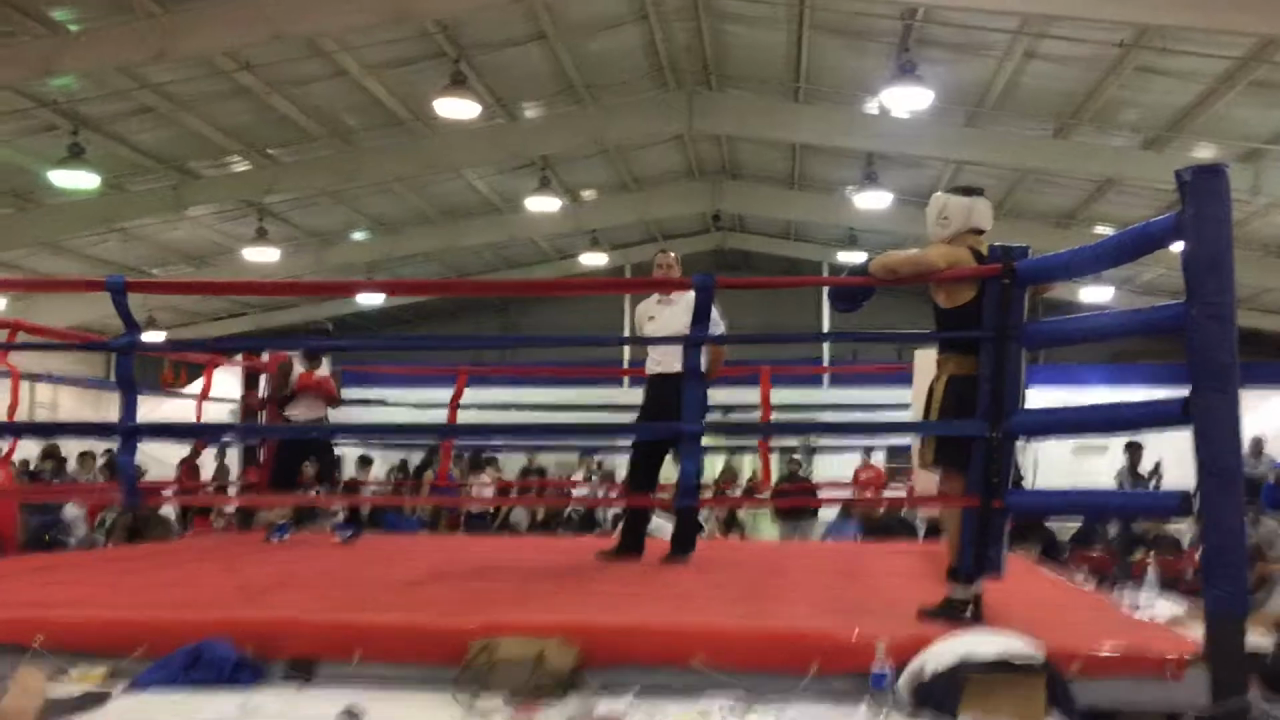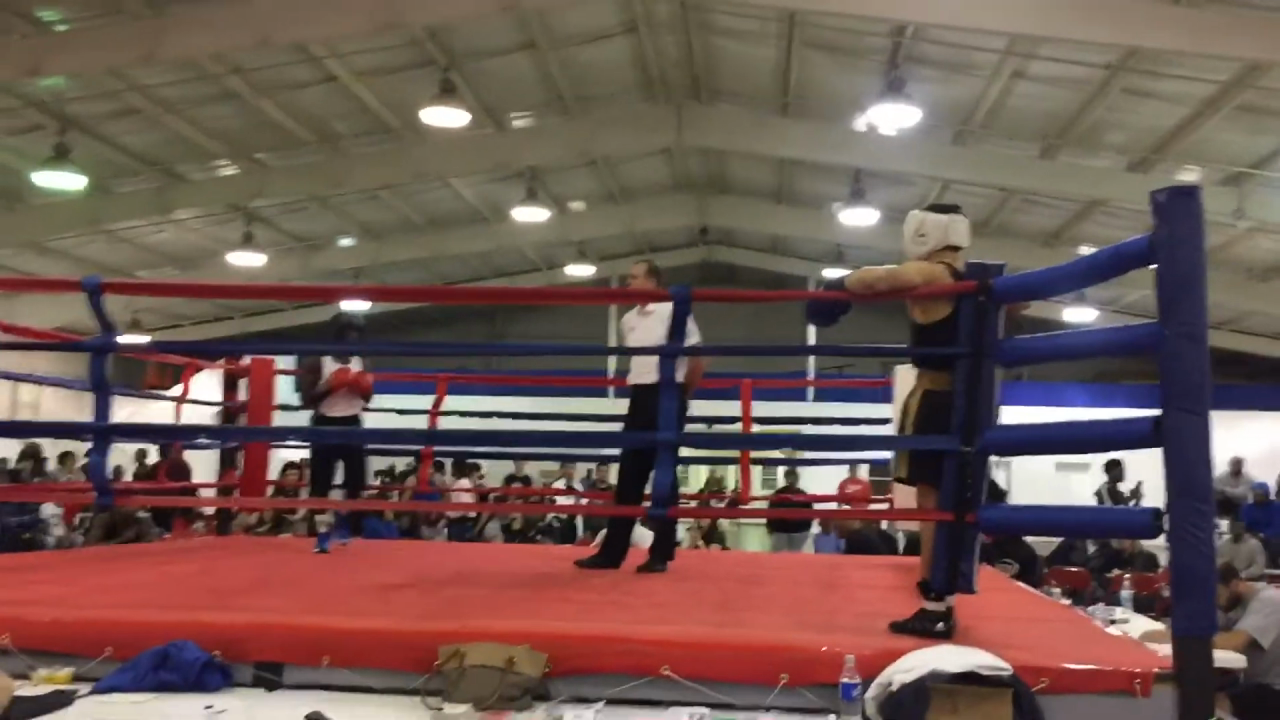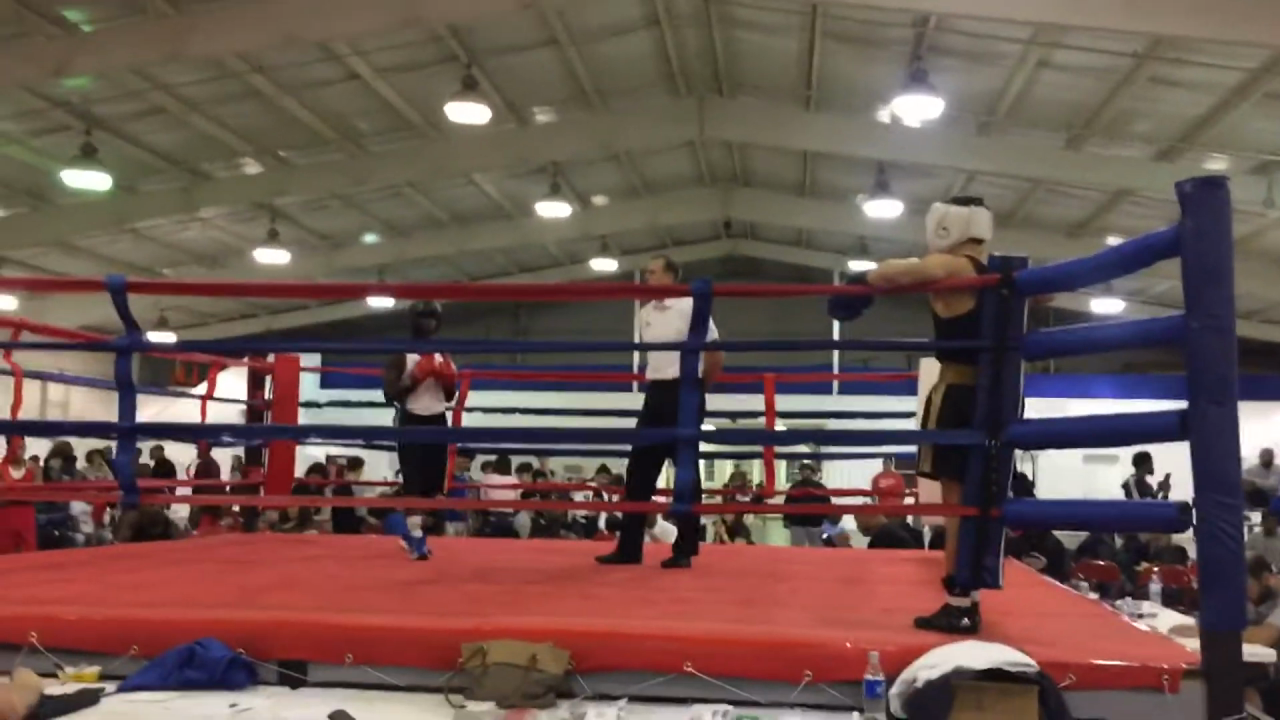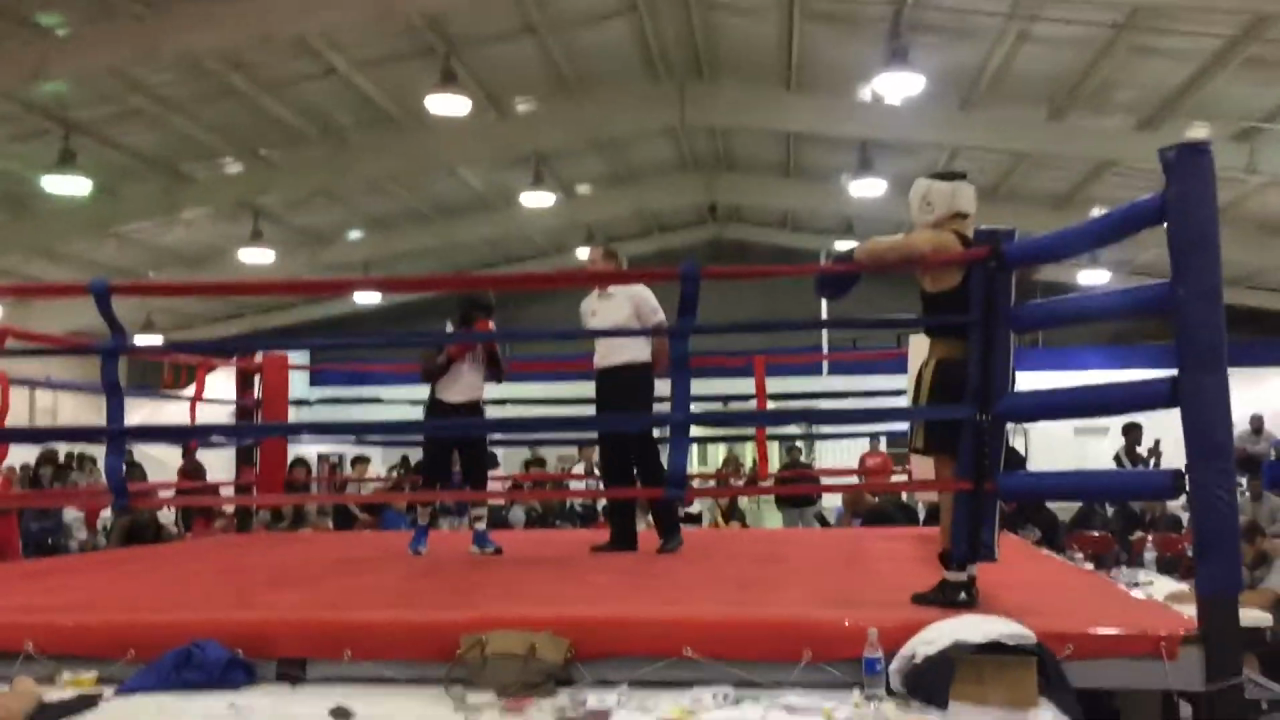
dt=1s
person 1, frame 1
left shoulder: (948, 259)
left elbow: (885, 267)
left wrist: (859, 278)
left hip: (957, 384)
left knee: (955, 484)
right knee: (972, 486)
left ankle: (961, 593)
right ankle: (970, 589)
person 1, frame 2
left shoulder: (926, 275)
left elbow: (868, 280)
left wrist: (837, 288)
left hip: (933, 399)
left knee: (931, 499)
left ankle: (934, 608)
right ankle: (943, 602)
person 1, frame 3
left shoulder: (950, 268)
left elbow: (887, 274)
left wrist: (860, 284)
left hip: (957, 393)
left knee: (957, 497)
left ankle: (960, 604)
right ankle: (968, 598)
person 1, frame 4
left shoulder: (934, 244)
left elbow: (871, 252)
left wrist: (845, 261)
left hip: (948, 369)
left knee: (949, 473)
left ankle: (955, 580)
right ankle: (966, 574)
person 2, frame 1
left shoulder: (696, 302)
right shoulder: (643, 309)
left elbow: (719, 347)
left wrist: (700, 380)
right wrist: (657, 372)
left hip: (686, 388)
right hip: (656, 388)
right knee: (641, 463)
left ankle: (683, 544)
right ankle: (631, 542)
person 2, frame 2
left shoulder: (673, 312)
right shoulder: (628, 319)
left elbow: (697, 360)
left wrist: (680, 393)
right wrist: (638, 386)
right hip: (639, 399)
right knee: (629, 474)
left ankle: (660, 555)
right ankle: (612, 551)
person 2, frame 3
left shoulder: (690, 307)
right shoulder: (645, 314)
left elbow: (715, 354)
left wrist: (696, 387)
right wrist: (655, 382)
left hip: (683, 394)
right hip: (655, 394)
right knee: (639, 468)
left ankle: (685, 550)
right ankle: (629, 547)
person 2, frame 4
left shoulder: (635, 292)
right shoulder: (587, 305)
left elbow: (662, 335)
left wrist: (653, 370)
right wrist: (603, 366)
left hip: (633, 375)
right hip: (605, 379)
left knee: (642, 450)
right knee: (611, 456)
left ankle: (670, 530)
right ankle: (622, 534)
person 3, frame 1
left shoulder: (330, 366)
right shoulder: (288, 365)
left elbow: (336, 401)
right elbow: (275, 399)
left wrist: (331, 393)
right wrist: (295, 388)
left hip: (318, 425)
right hip: (291, 424)
left knee: (329, 477)
right knee: (282, 480)
person 3, frame 2
left shoulder: (360, 362)
right shoulder: (316, 362)
left elbow: (366, 398)
right elbow: (306, 399)
left wrist: (365, 389)
right wrist: (329, 387)
left hip: (351, 425)
right hip: (325, 425)
left knee: (356, 483)
right knee: (320, 483)
person 3, frame 3
left shoulder: (442, 355)
right shoulder: (400, 355)
left elbow: (449, 396)
right elbow: (390, 395)
left wrist: (449, 381)
right wrist: (416, 377)
left hip: (437, 422)
right hip: (411, 421)
left knee: (432, 484)
right knee: (414, 482)
person 3, frame 4
left shoulder: (485, 337)
left elbow: (499, 376)
right elbow: (427, 374)
left wrist: (491, 346)
right wrist: (452, 353)
left hip: (471, 411)
right hip: (441, 410)
left knee: (478, 474)
right knee: (432, 473)
left ankle: (480, 536)
right ankle: (421, 529)
